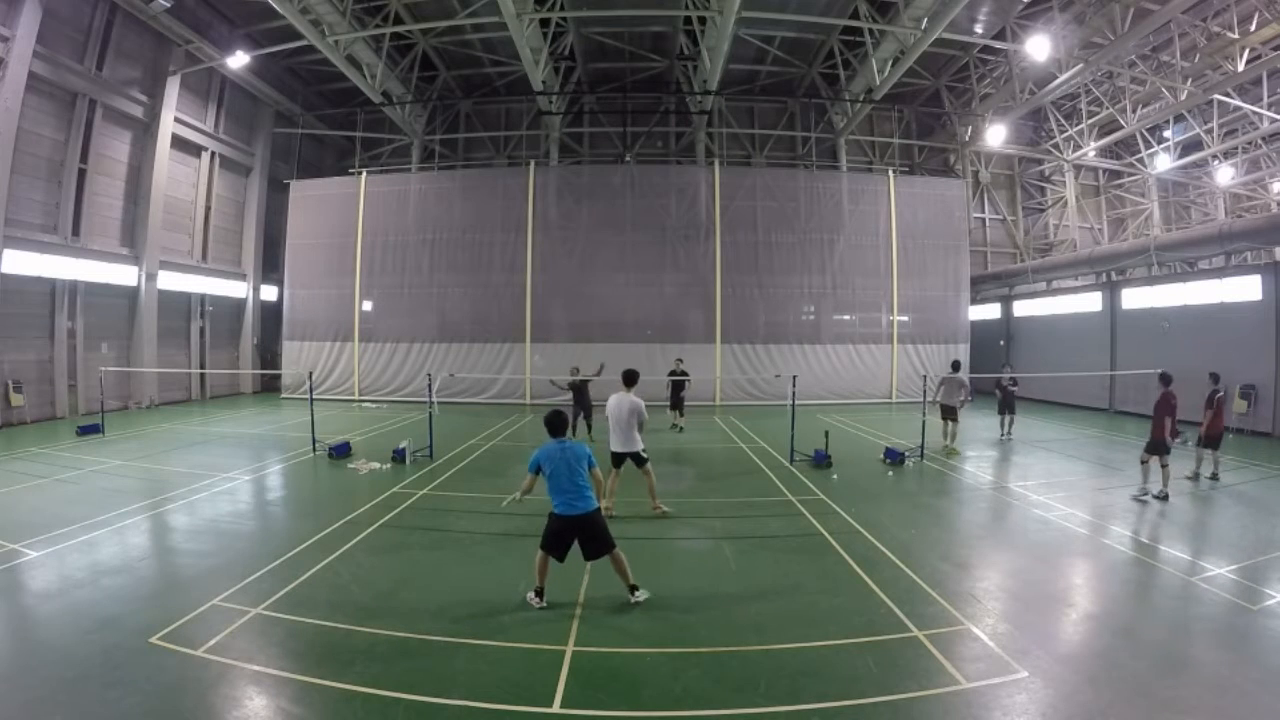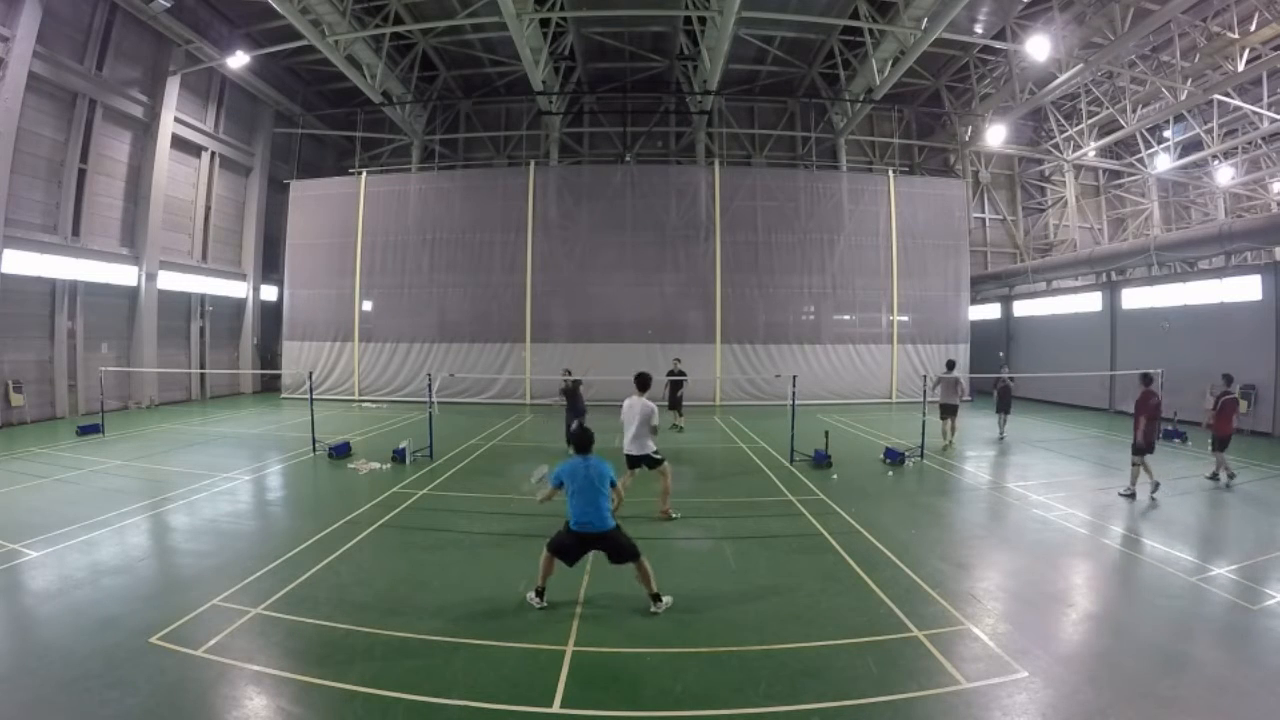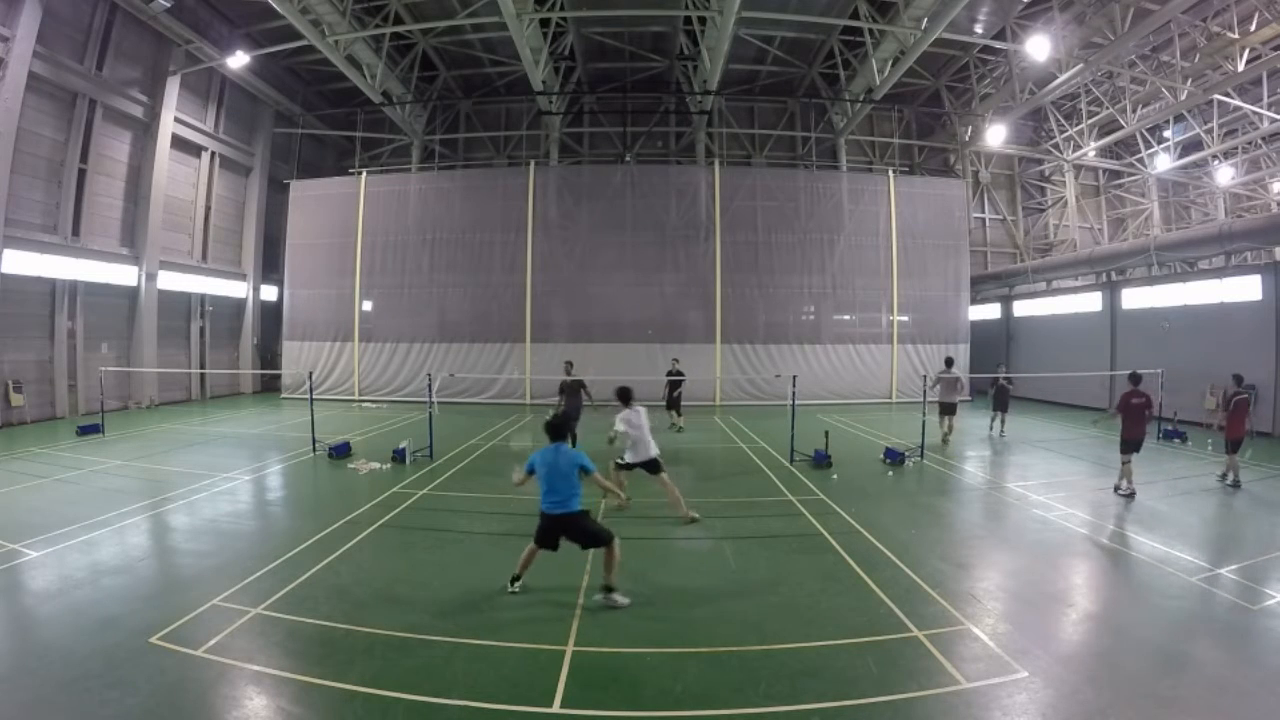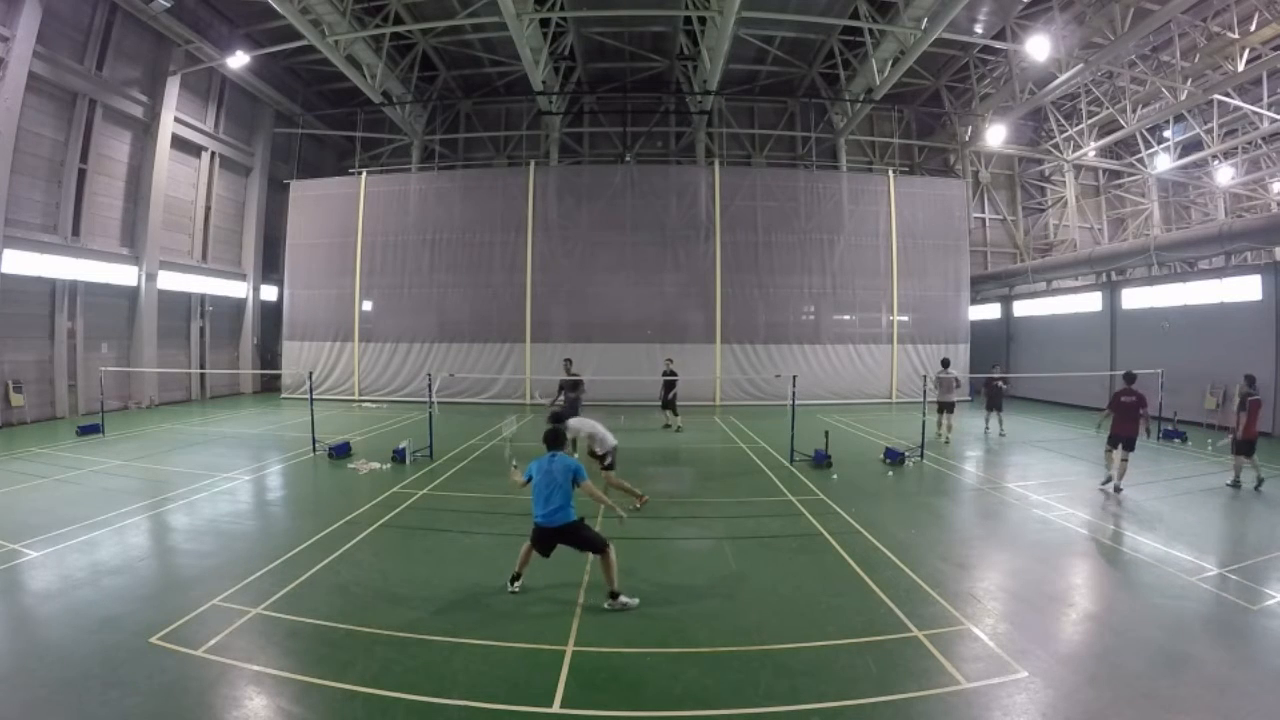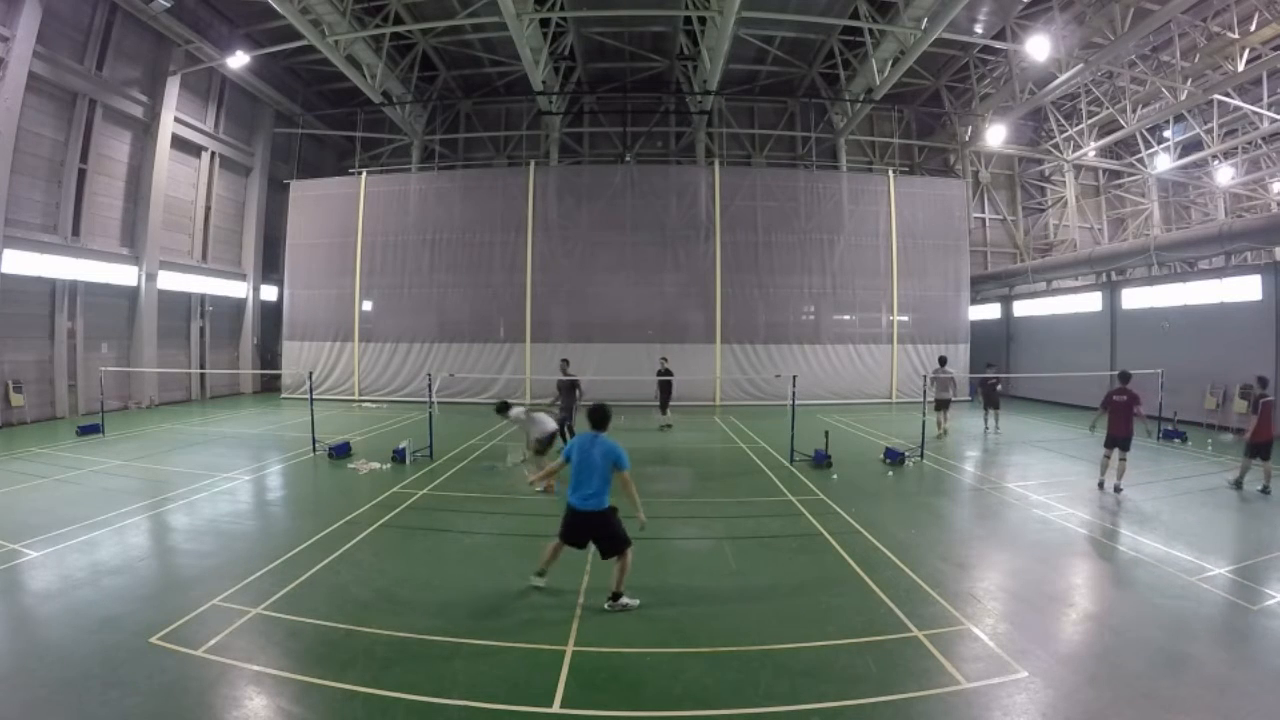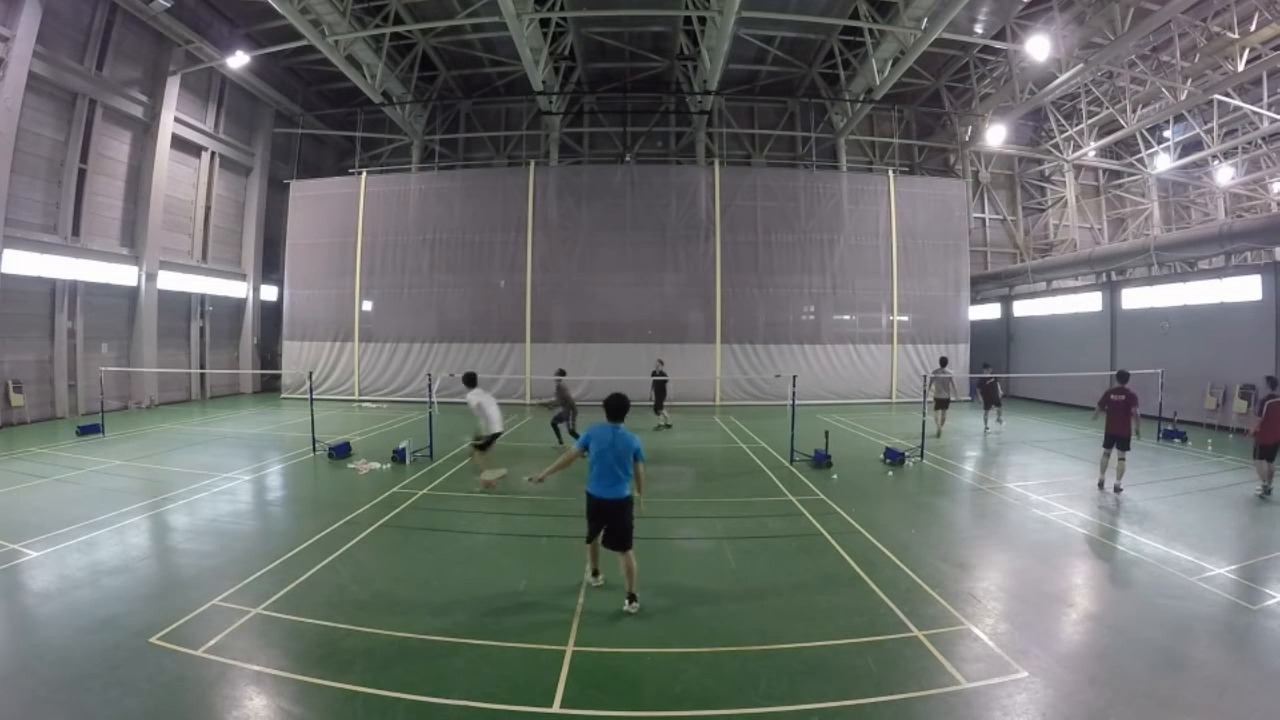
dt=0.3s
person 1, frame 1
left shoulder: (541, 454)
right shoulder: (582, 449)
left elbow: (528, 487)
right elbow: (599, 480)
left wrist: (519, 495)
right wrist: (597, 502)
left hip: (562, 515)
right hip: (589, 512)
left knee: (545, 552)
right knee: (612, 551)
left ankle: (538, 595)
right ankle: (633, 590)
person 1, frame 2
left shoulder: (564, 468)
right shoulder: (604, 467)
left elbow: (547, 496)
right elbow: (618, 496)
left wrist: (539, 496)
right wrist: (612, 503)
left hip: (577, 530)
right hip: (606, 529)
left knee: (549, 551)
right knee: (637, 558)
left ankle: (539, 595)
right ankle: (656, 599)
person 1, frame 3
left shoulder: (537, 456)
right shoulder: (577, 456)
left elbow: (519, 481)
right elbow: (600, 482)
left wrist: (515, 475)
right wrist: (618, 493)
left hip: (548, 515)
right hip: (573, 514)
left knee: (535, 545)
right knee: (611, 543)
left ankle: (515, 580)
right ankle: (608, 590)
person 1, frame 4
left shoulder: (536, 464)
right shoulder: (572, 464)
left elbow: (520, 481)
right elbow: (591, 492)
left wrist: (514, 474)
right wrist: (616, 509)
left hip: (542, 524)
right hip: (568, 524)
left knee: (532, 543)
right knee: (606, 550)
left ankle: (515, 579)
right ankle: (614, 597)
person 1, frame 5
left shoulder: (576, 442)
right shoulder: (615, 449)
left elbow: (556, 466)
right elbow: (626, 482)
left wrist: (537, 477)
right wrist: (639, 510)
left hip: (574, 507)
right hip: (600, 510)
left knee: (561, 540)
right knee: (624, 551)
left ankle: (540, 574)
right ankle: (616, 598)
person 1, frame 6
left shoulder: (593, 432)
right shoulder: (633, 440)
left elbow: (569, 457)
right elbow: (639, 472)
left wrist: (544, 474)
right wrist: (639, 493)
left hip: (596, 497)
right hip: (621, 499)
left knee: (593, 537)
right knee: (625, 549)
left ankle: (594, 574)
right ankle: (631, 598)
